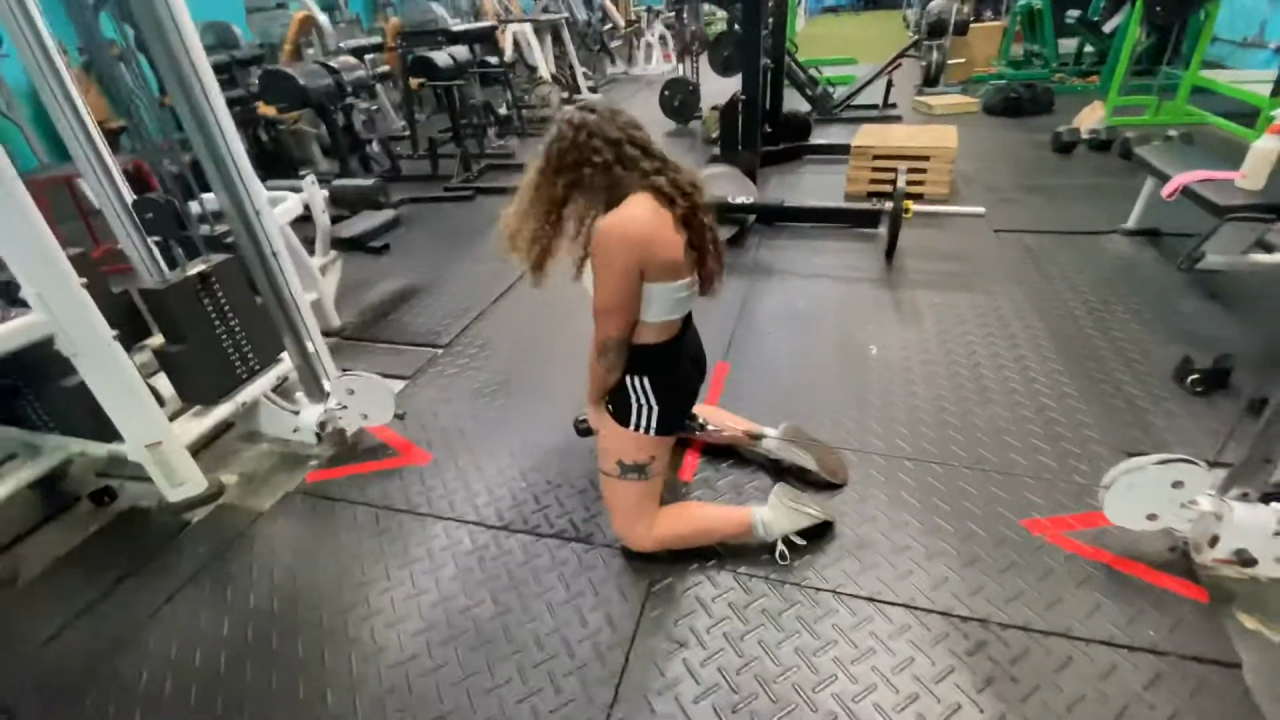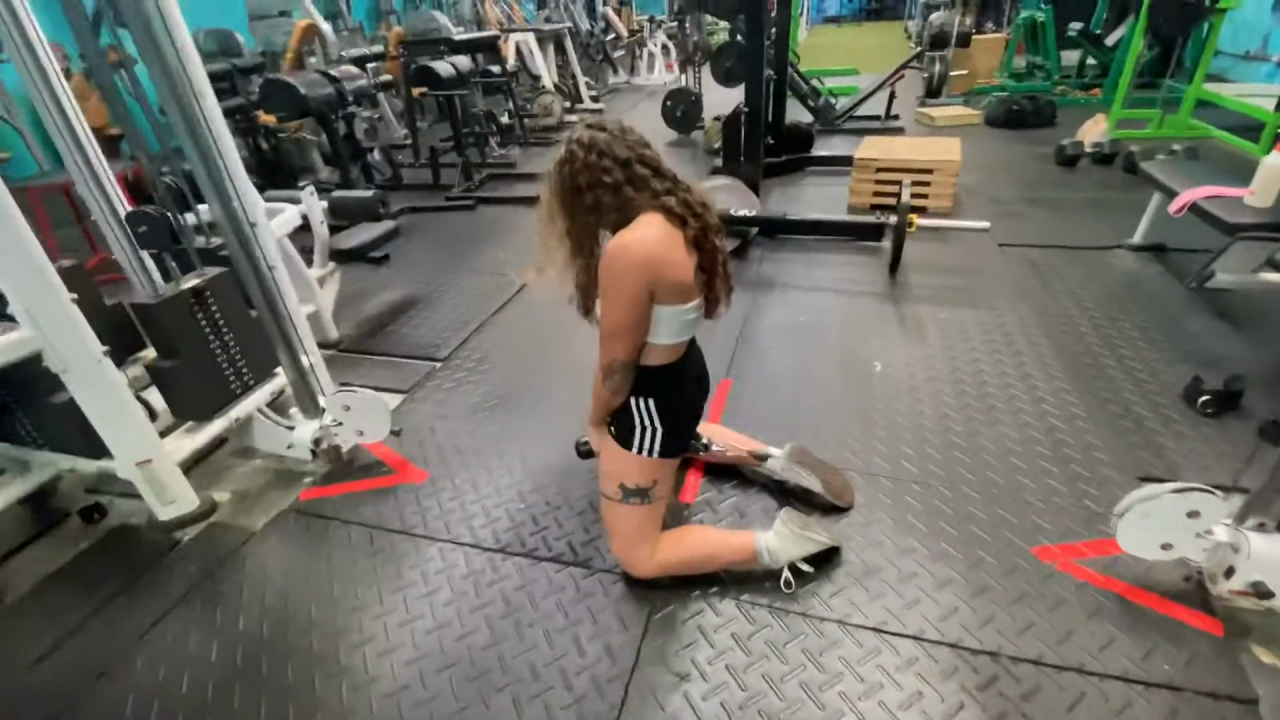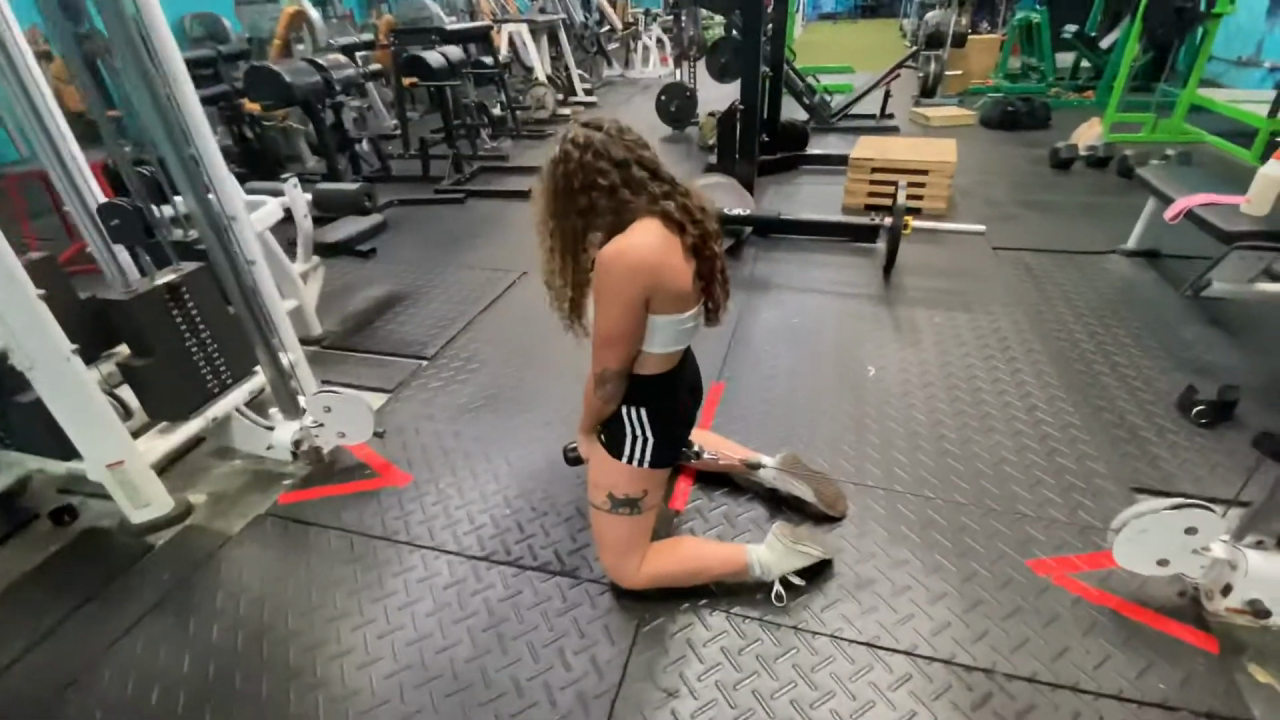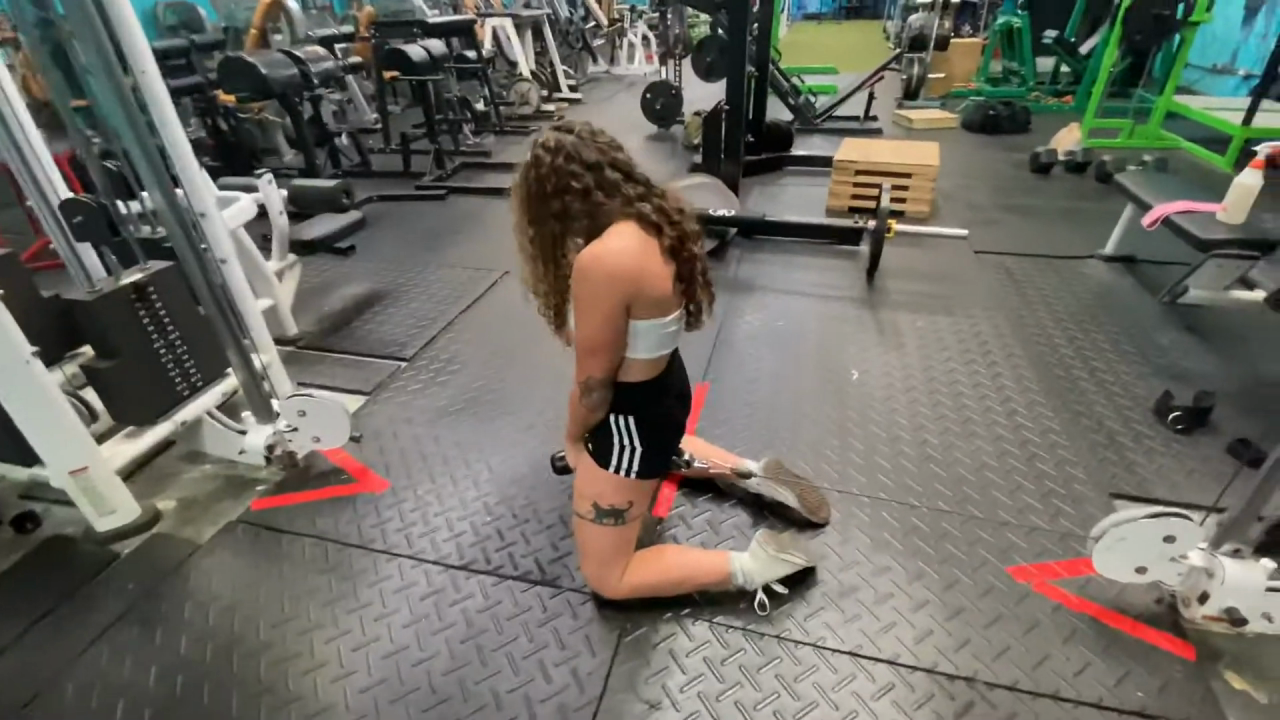
dt=0.2s
person 1, frame 1
left shoulder: (618, 228)
right shoulder: (668, 192)
left elbow: (611, 337)
left wrist: (595, 402)
left hip: (647, 379)
right hip: (679, 354)
left knee: (636, 531)
right knee: (679, 415)
left ankle: (772, 518)
right ankle: (773, 439)
person 1, frame 2
left shoulder: (629, 248)
right shoulder: (678, 213)
left elbow: (617, 360)
left wrist: (596, 423)
left hip: (651, 401)
right hip: (681, 376)
left knee: (638, 558)
right knee: (681, 437)
left ankle: (777, 545)
right ankle: (777, 461)
person 1, frame 3
left shoulder: (624, 255)
right shoulder: (673, 215)
left elbow: (609, 369)
left wrist: (586, 430)
left hip: (642, 410)
right hip: (674, 383)
left knee: (625, 568)
right knee: (672, 443)
left ankle: (769, 558)
right ankle: (770, 470)
person 1, frame 4
left shoulder: (601, 261)
right shoulder: (652, 217)
left elbow: (593, 379)
left wrist: (573, 439)
left hip: (631, 417)
right hip: (662, 390)
left knee: (608, 578)
left ankle: (751, 567)
right ankle: (754, 474)
